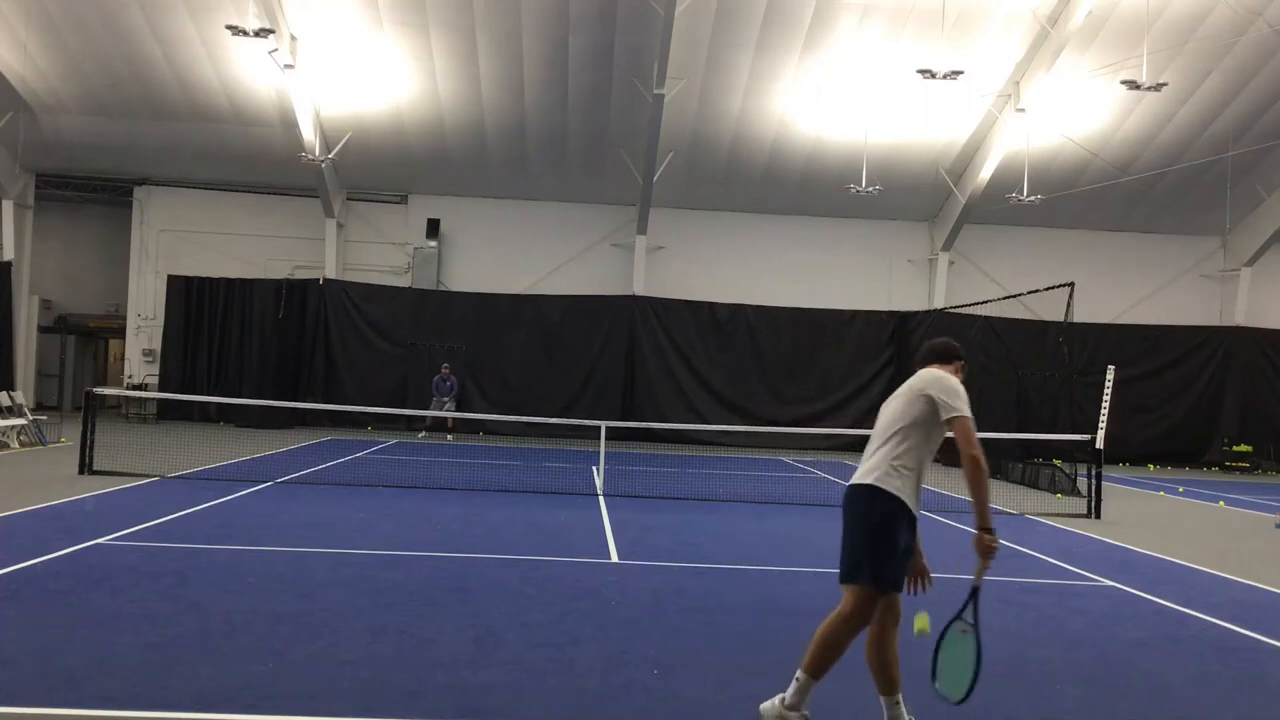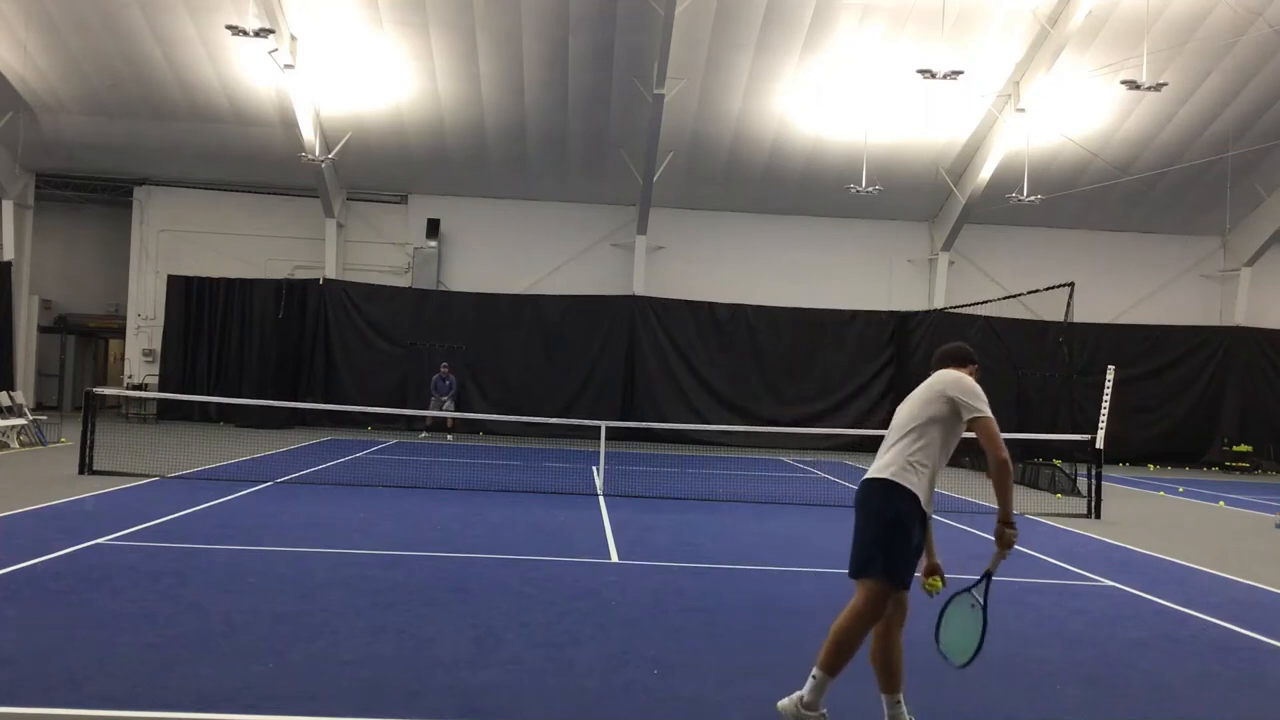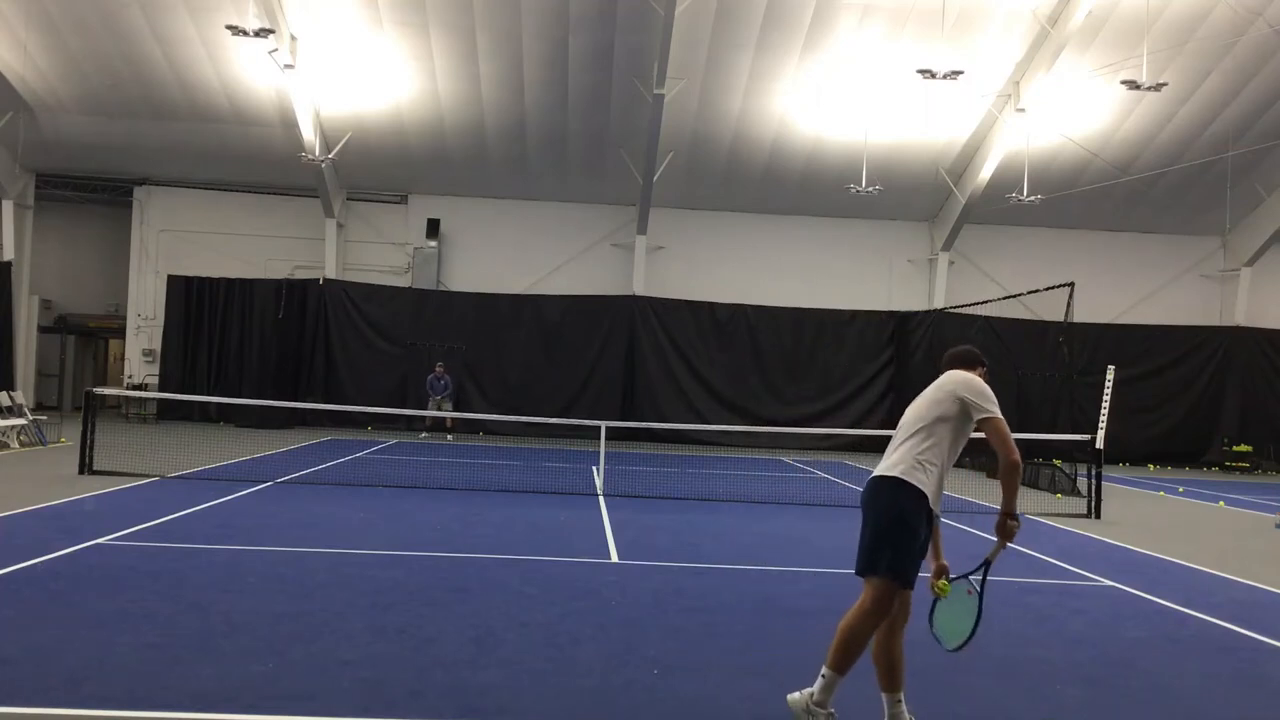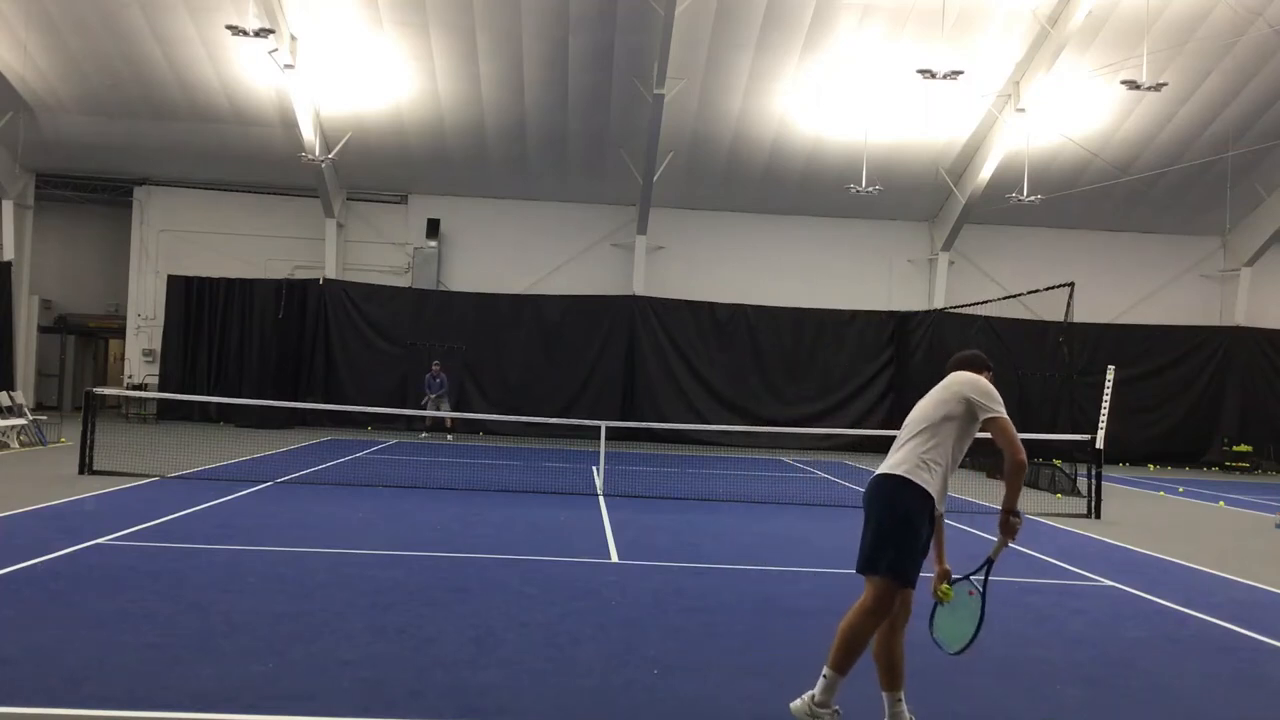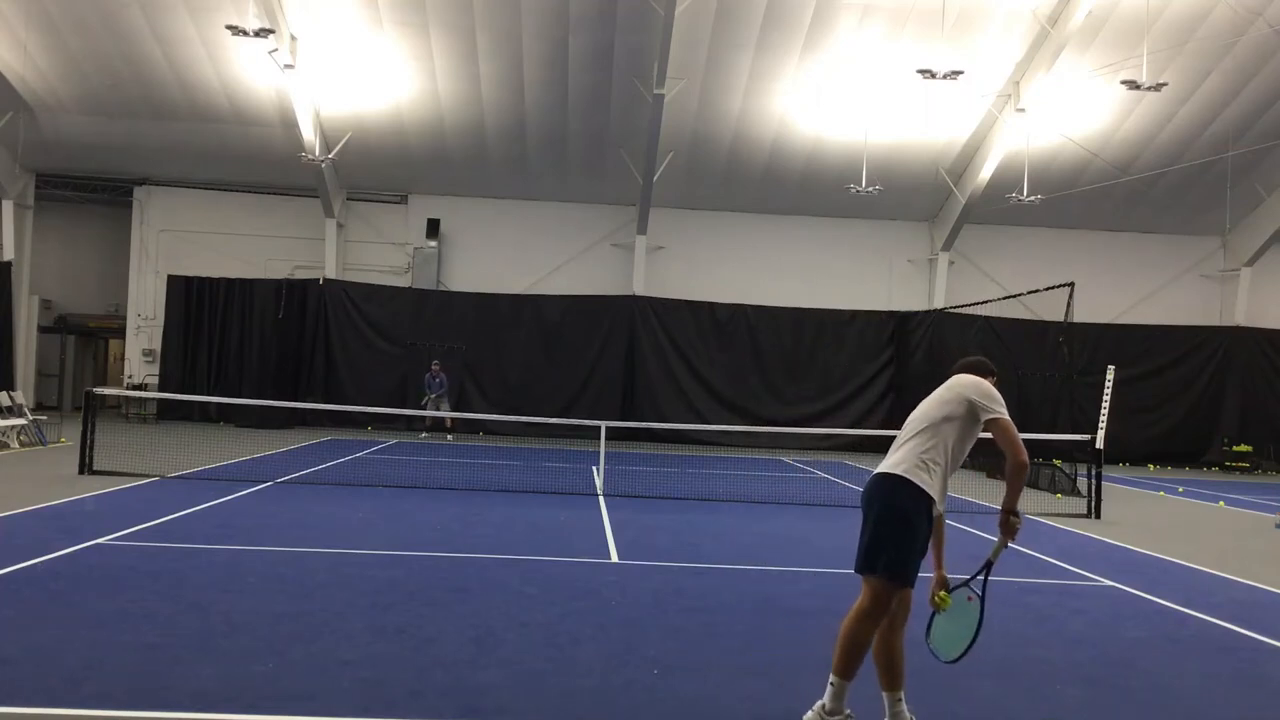
dt=0.2s
person 1, frame 1
left shoulder: (910, 391)
right shoulder: (944, 383)
right elbow: (972, 456)
left wrist: (915, 555)
right wrist: (983, 527)
left hip: (879, 502)
right hip: (878, 501)
left knee: (886, 614)
right knee: (858, 607)
person 1, frame 2
left shoulder: (927, 393)
right shoulder: (961, 383)
right elbow: (999, 457)
left wrist: (929, 555)
right wrist: (1005, 520)
left hip: (890, 496)
right hip: (890, 496)
left knee: (892, 612)
right knee: (871, 603)
person 1, frame 3
left shoulder: (936, 394)
right shoulder: (969, 384)
right elbow: (1010, 457)
left wrist: (937, 558)
right wrist: (1007, 513)
left hip: (898, 494)
right hip: (898, 494)
left knee: (896, 612)
right knee: (877, 602)
person 1, frame 4
left shoulder: (943, 398)
right shoulder: (975, 384)
left elbow: (934, 490)
right elbow: (1017, 457)
left wrist: (940, 562)
right wrist: (1009, 511)
left hip: (899, 494)
right hip: (901, 494)
left knee: (897, 611)
right knee: (878, 600)
person 1, frame 5
left shoulder: (948, 402)
right shoulder: (978, 387)
left elbow: (935, 495)
right elbow: (1019, 459)
left wrist: (939, 569)
right wrist: (1008, 510)
left hip: (903, 496)
right hip: (900, 493)
left knee: (895, 611)
right knee: (876, 601)
